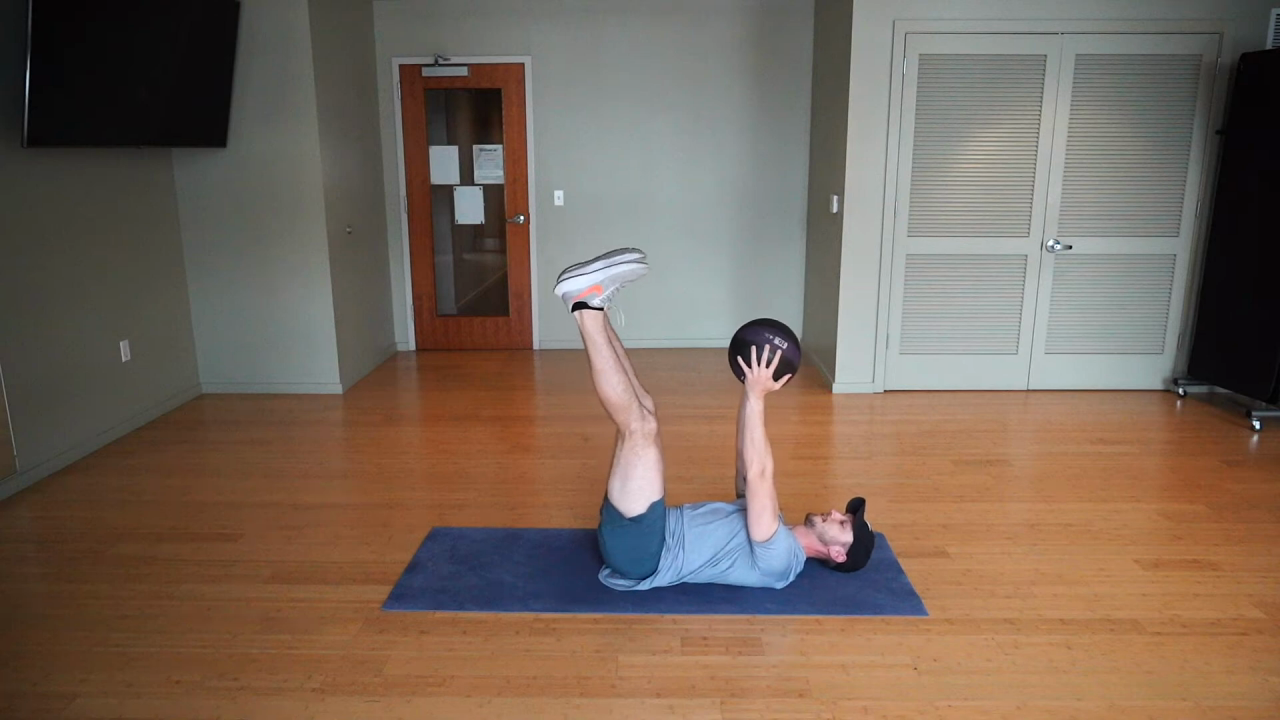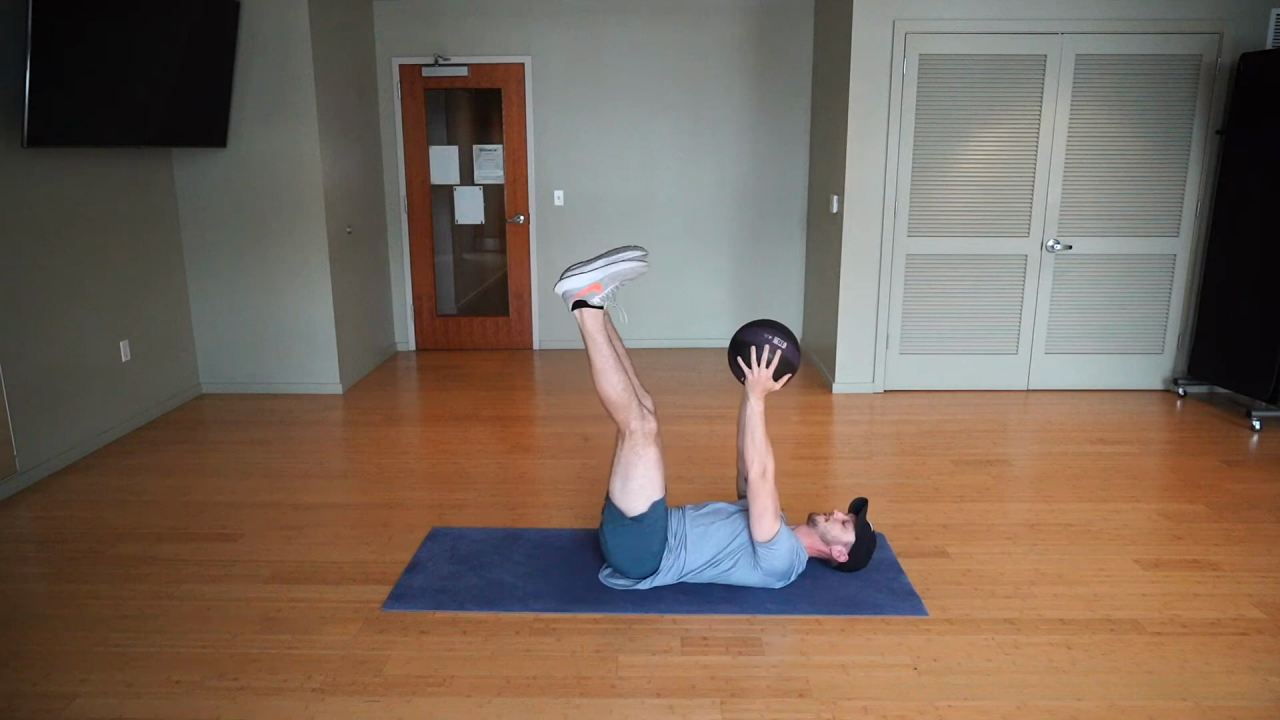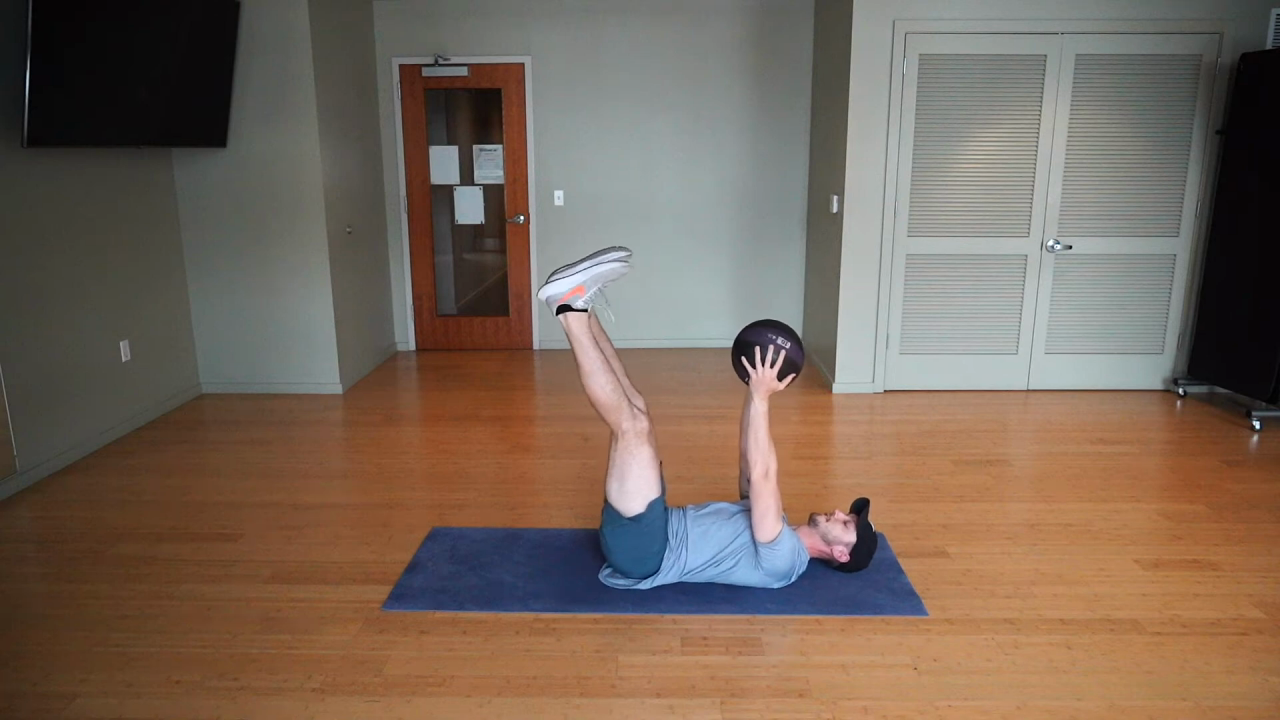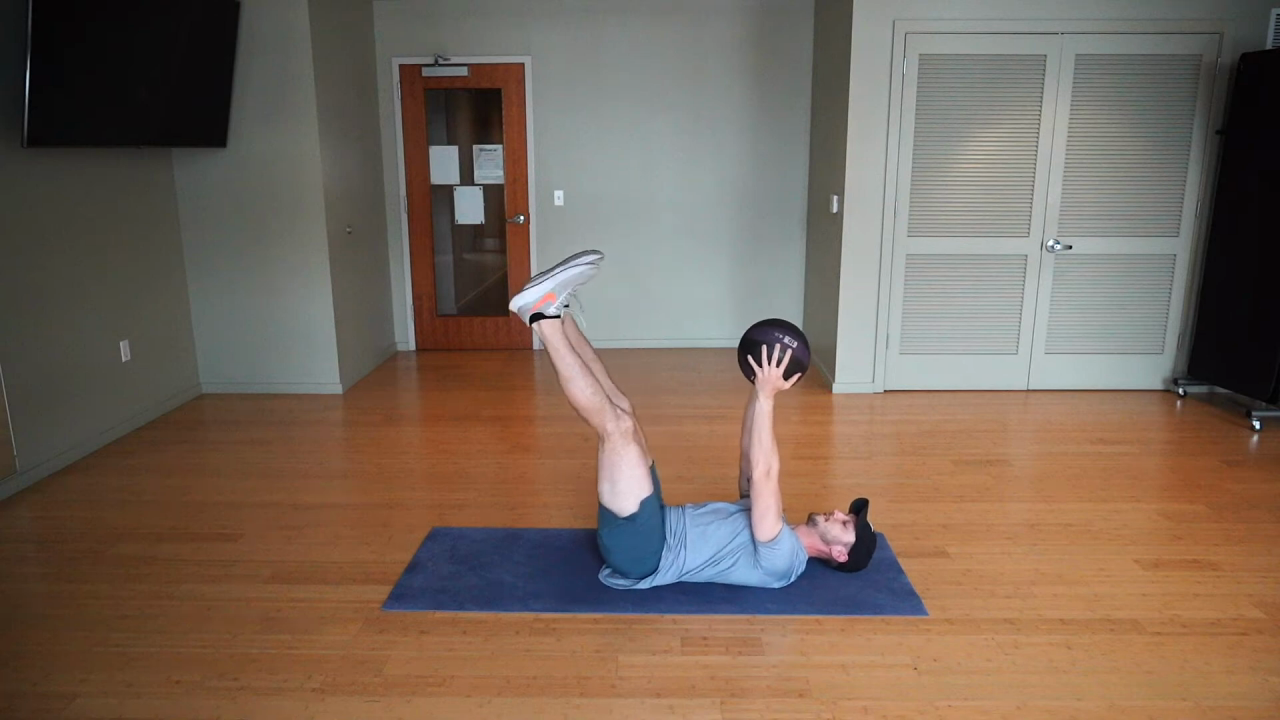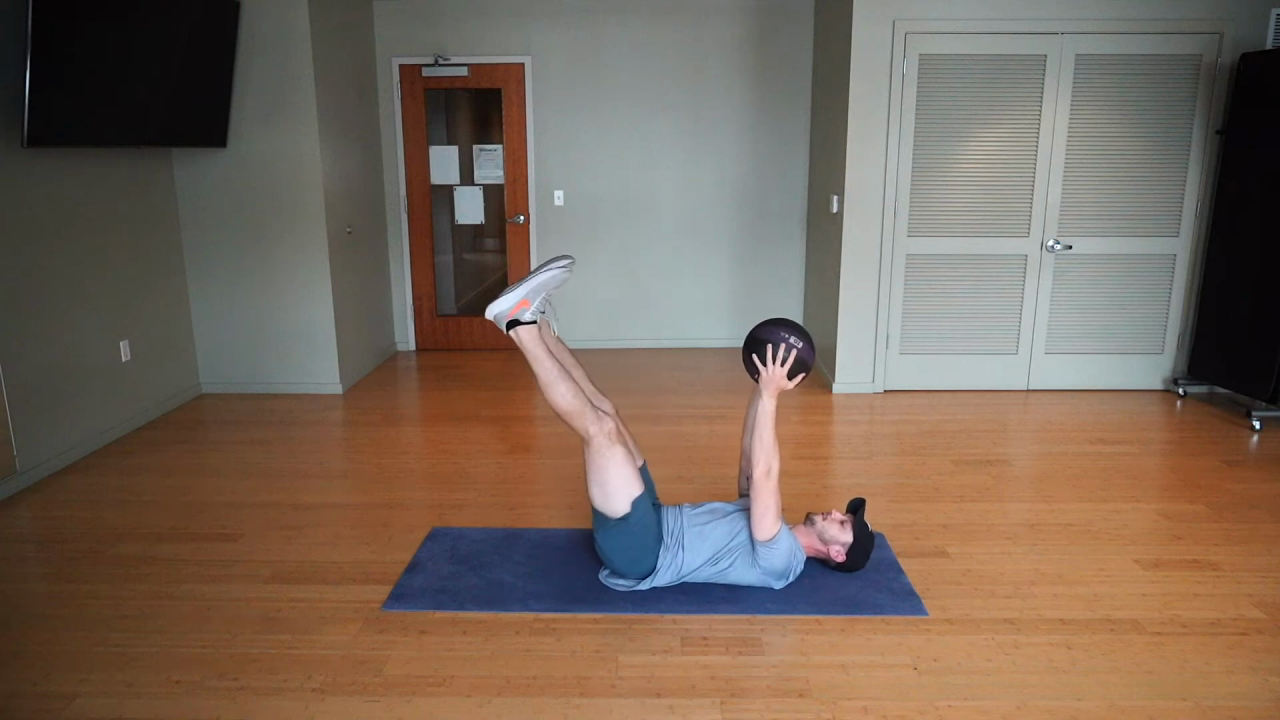
dt=0.1s
person 1, frame 1
left shoulder: (779, 559)
right shoulder: (772, 528)
left elbow: (758, 474)
right elbow: (746, 467)
left wrist: (755, 398)
right wrist: (754, 390)
left hip: (637, 552)
right hip: (655, 532)
left knee: (638, 425)
right knee: (641, 411)
left ankle: (588, 308)
right ankle: (592, 306)
person 1, frame 2
left shoulder: (782, 558)
right shoulder: (775, 527)
left elbow: (760, 475)
right elbow: (747, 467)
left wrist: (756, 397)
right wrist: (752, 392)
left hip: (637, 552)
right hip: (646, 534)
left knee: (640, 425)
right knee: (641, 412)
left ankle: (588, 304)
right ankle: (593, 305)
person 1, frame 3
left shoulder: (783, 559)
right shoulder: (775, 529)
left elbow: (762, 475)
right elbow: (750, 468)
left wrist: (760, 398)
right wrist: (756, 393)
left hip: (639, 554)
right hip: (647, 534)
left knee: (631, 425)
right knee: (635, 412)
left ankle: (572, 310)
right ankle: (580, 308)
person 1, frame 4
left shoulder: (782, 558)
right shoulder: (773, 528)
left elbow: (765, 475)
right elbow: (750, 466)
left wrist: (765, 397)
right wrist: (759, 392)
left hip: (640, 553)
right hip: (658, 528)
left knee: (616, 425)
right knee: (620, 412)
left ankle: (545, 318)
right ankle: (556, 317)
person 1, frame 5
left shoulder: (780, 559)
right shoulder: (769, 532)
left elbow: (764, 475)
right elbow: (750, 469)
left wrist: (769, 397)
right wrist: (764, 392)
left hip: (639, 555)
right hip: (655, 526)
left knee: (599, 427)
right knee: (604, 414)
left ankle: (522, 325)
right ankle: (534, 323)
